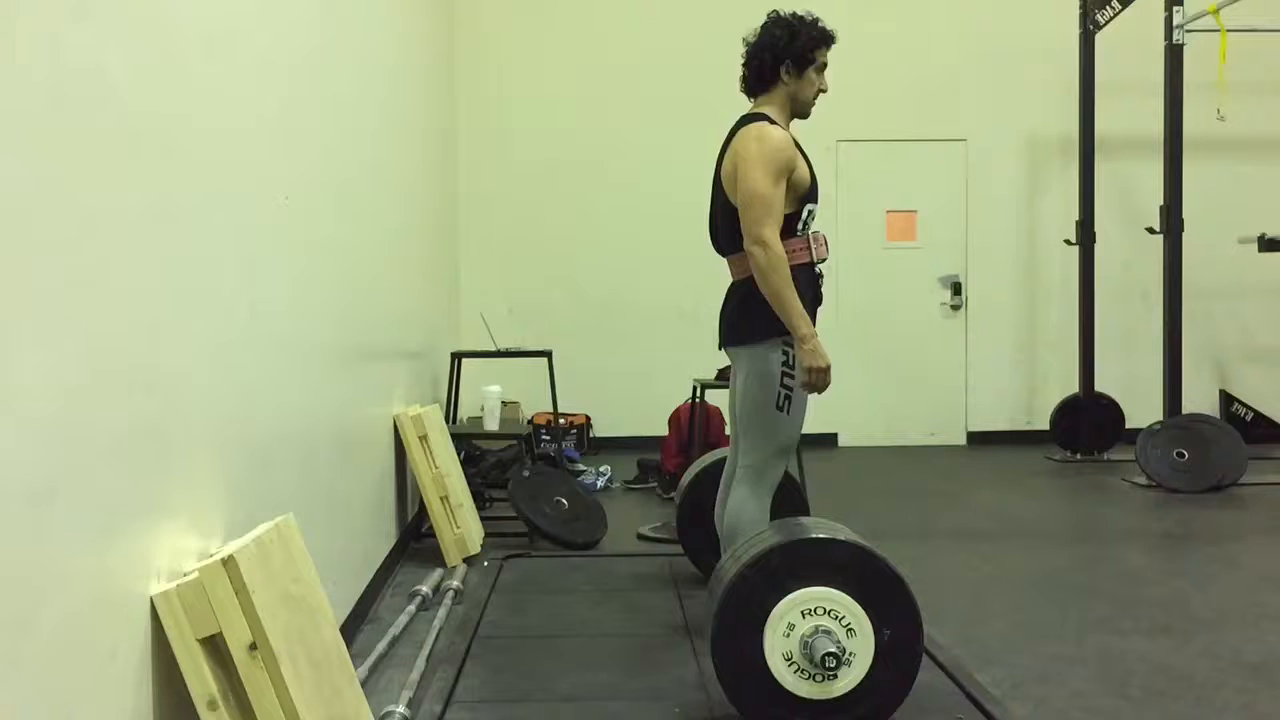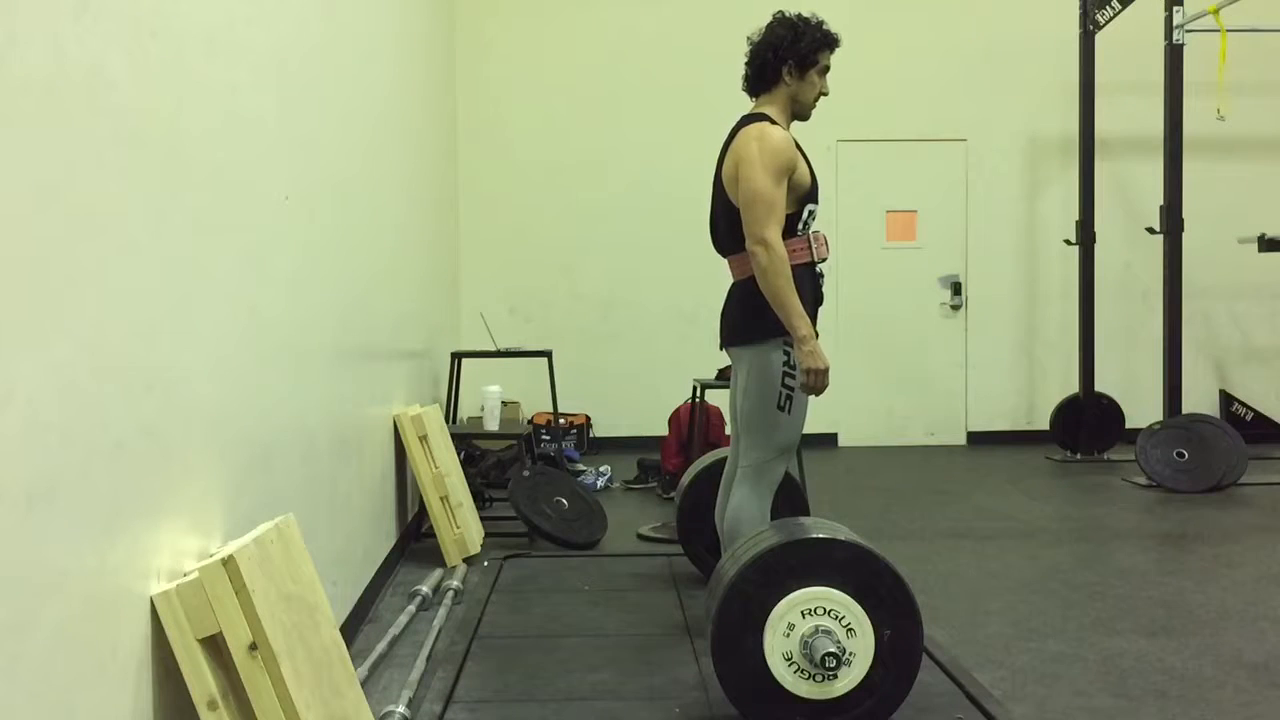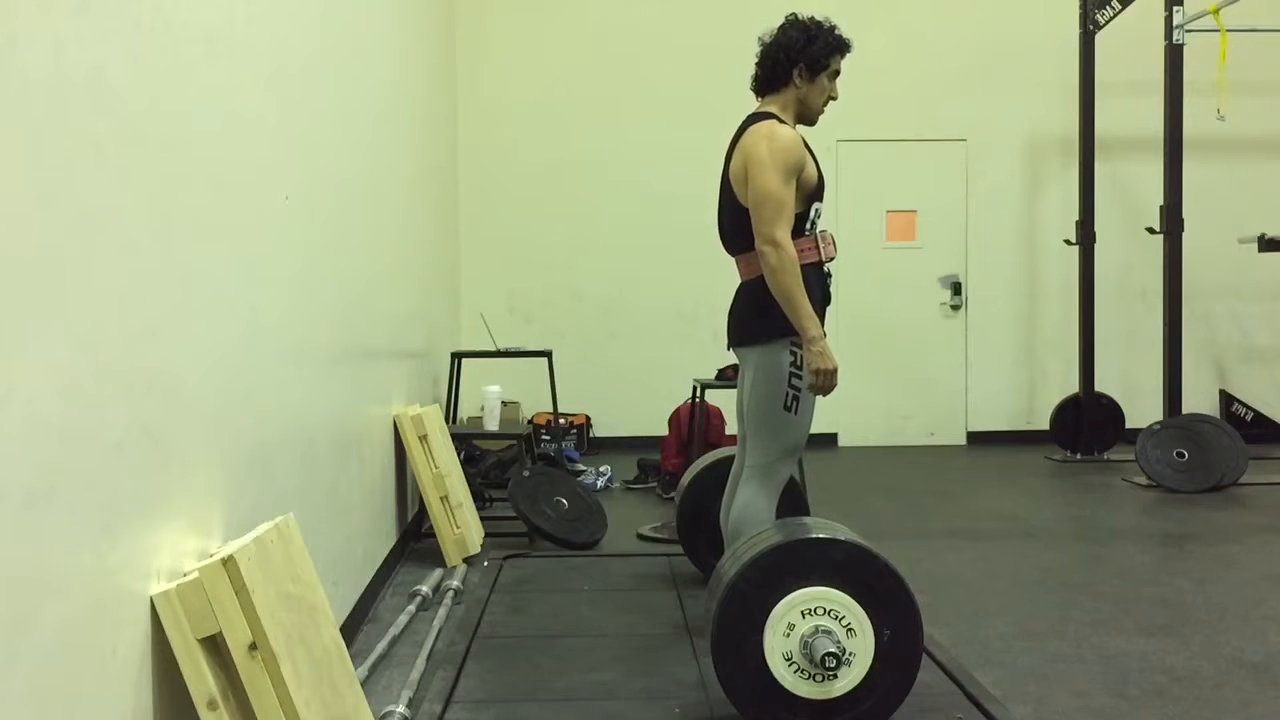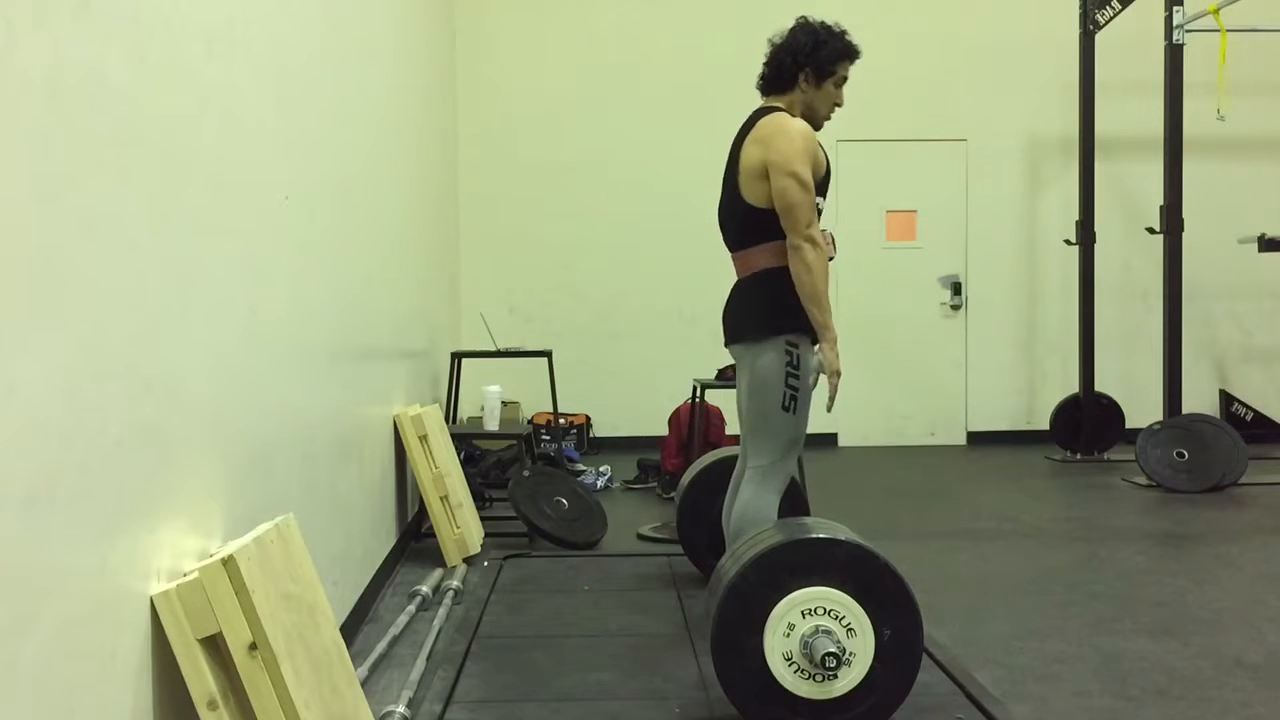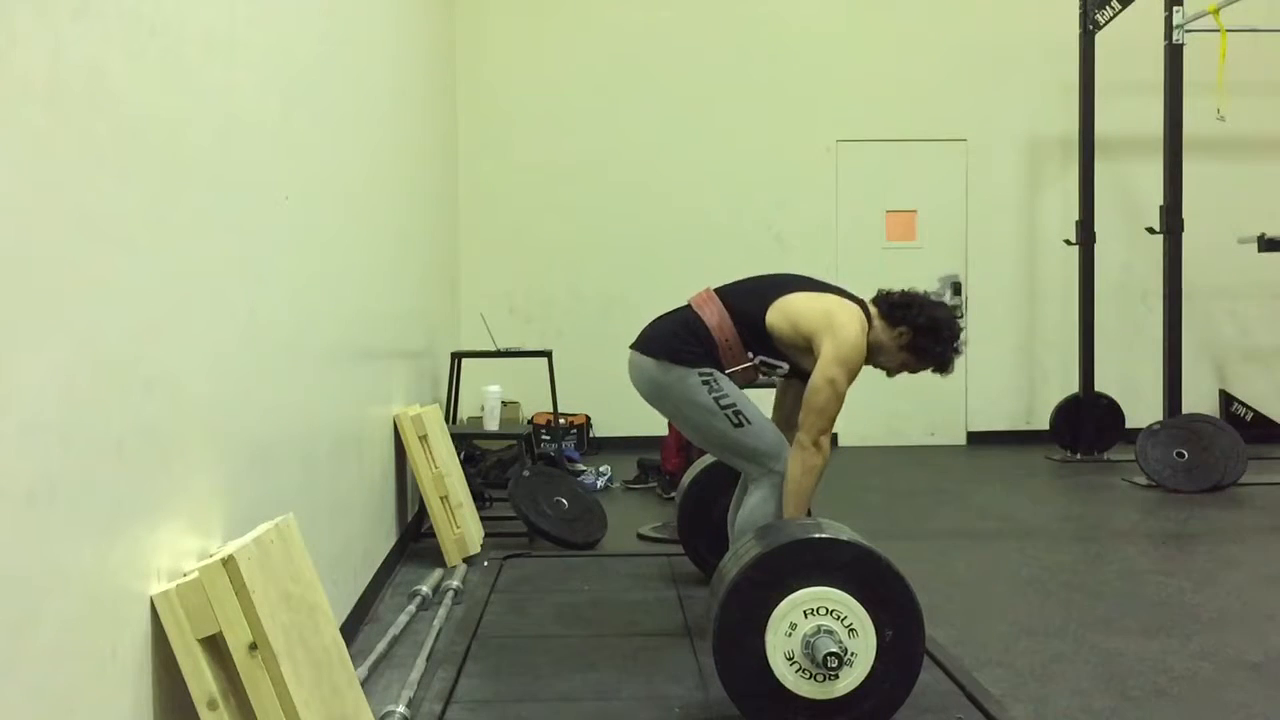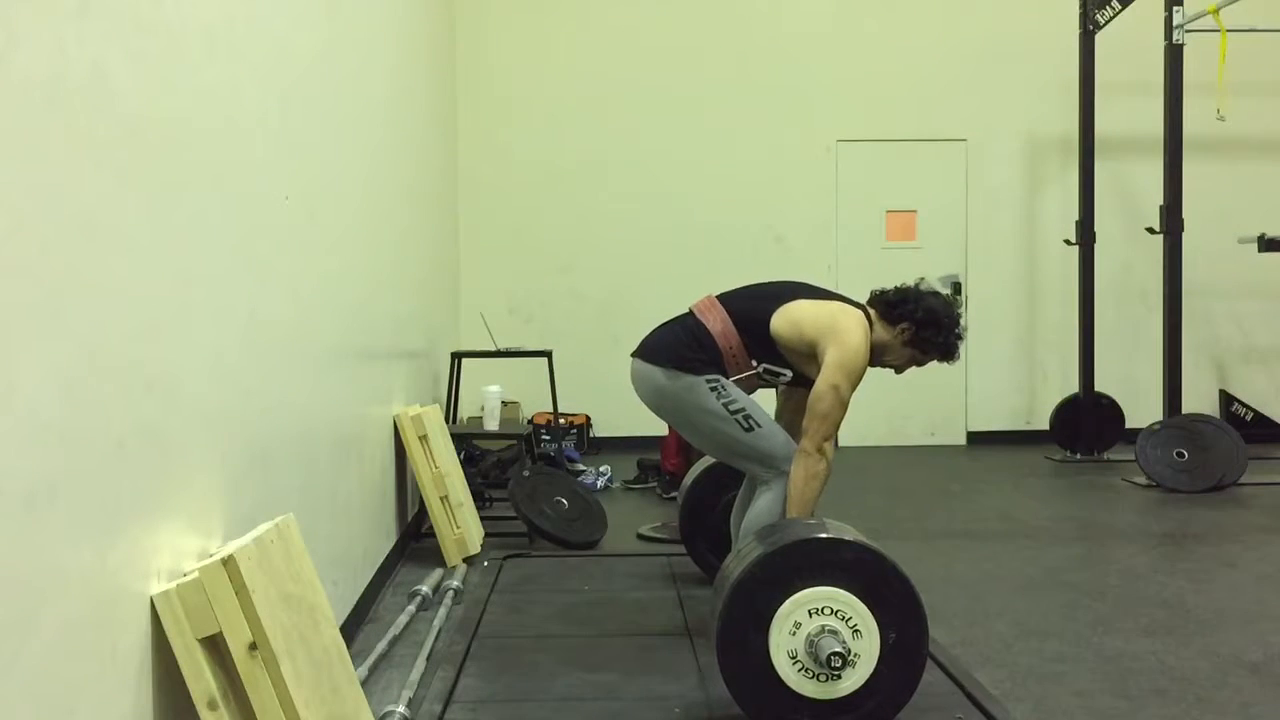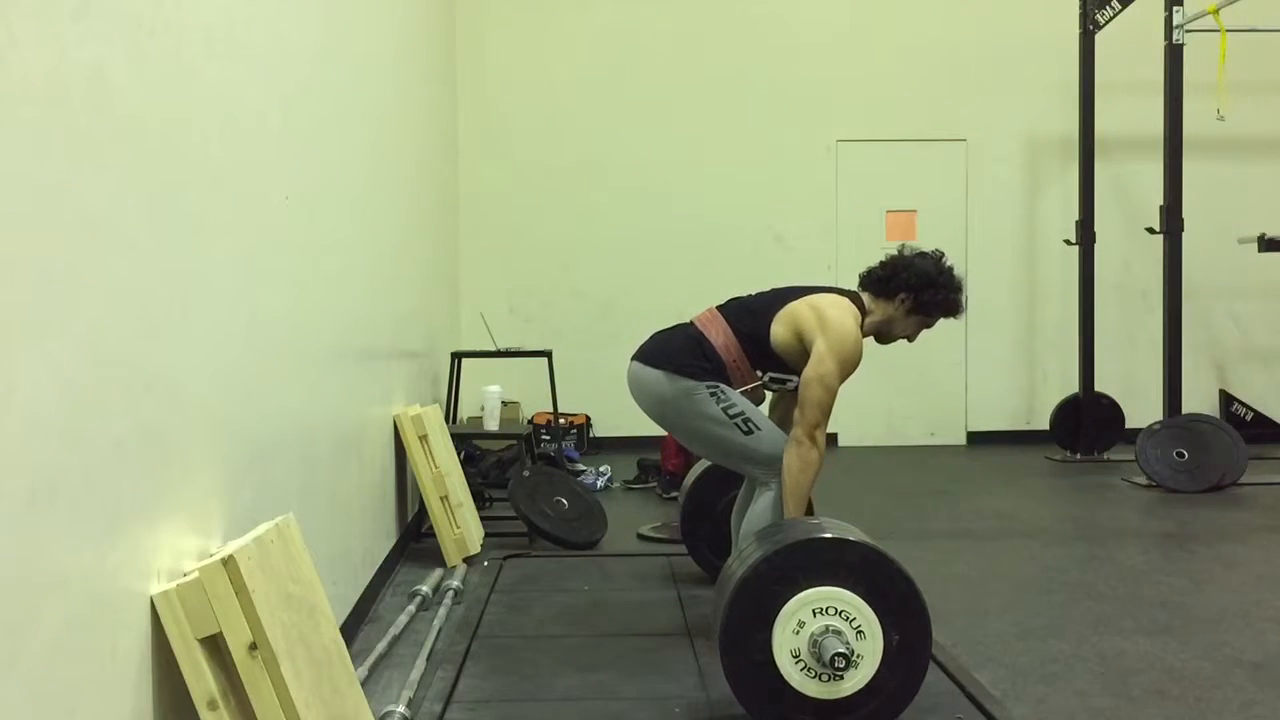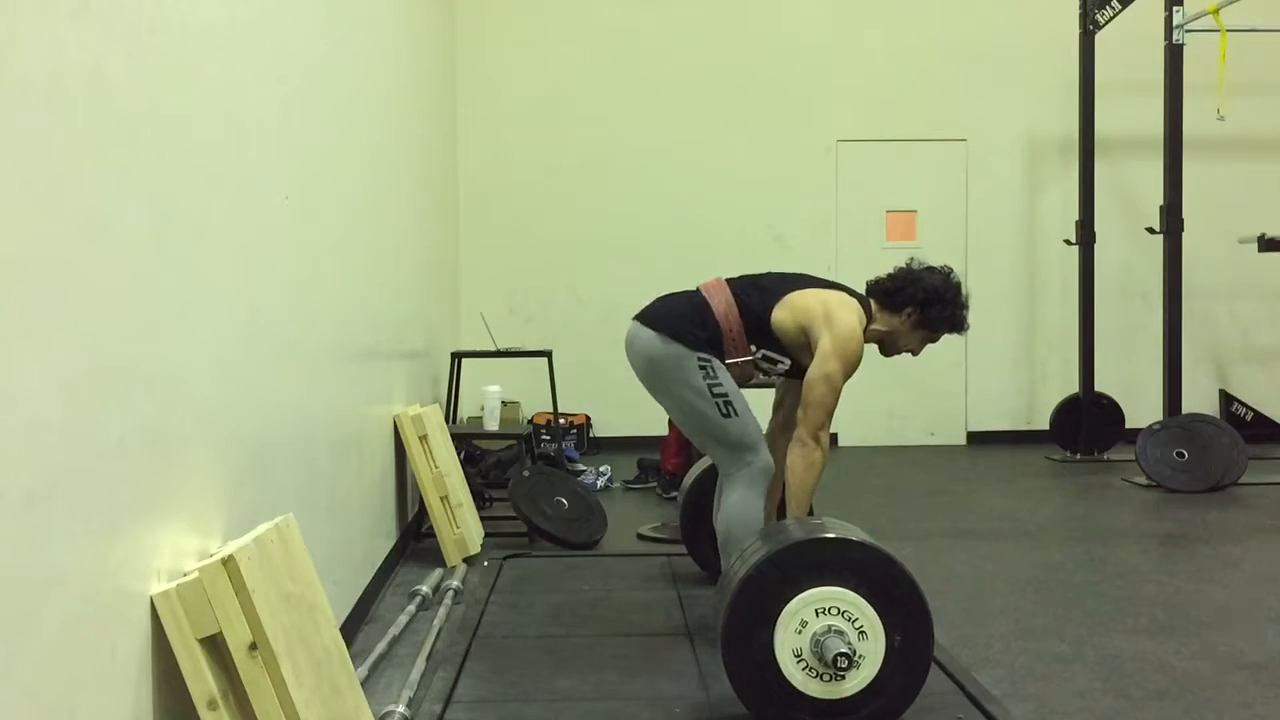
dt=0.7s
person 1, frame 1
left shoulder: (755, 136)
right shoulder: (767, 140)
right elbow: (763, 246)
right wrist: (806, 337)
left hip: (759, 320)
right hip: (771, 324)
left knee: (746, 469)
right knee: (761, 472)
person 1, frame 2
left shoulder: (754, 137)
right shoulder: (768, 141)
right elbow: (765, 247)
right wrist: (805, 337)
left hip: (760, 320)
right hip: (773, 324)
left knee: (746, 469)
right knee: (763, 471)
person 1, frame 3
left shoulder: (758, 134)
right shoulder: (776, 139)
right elbow: (774, 247)
right wrist: (813, 339)
left hip: (764, 319)
right hip: (779, 323)
left knee: (752, 469)
right knee: (767, 473)
person 1, frame 4
left shoulder: (759, 132)
right shoulder: (789, 133)
right elbow: (803, 243)
left wrist: (813, 334)
right wrist: (828, 339)
left hip: (756, 315)
right hip: (775, 321)
left knee: (757, 464)
right knee: (770, 468)
person 1, frame 5
left shoulder: (834, 318)
right shoulder: (848, 337)
left elbow: (789, 427)
right elbow: (811, 443)
left hip: (664, 354)
right hip: (675, 361)
left knee: (765, 464)
right knee: (772, 467)
person 1, frame 6
left shoulder: (836, 324)
right shoulder: (850, 342)
left elbow: (791, 432)
right elbow: (815, 449)
left hip: (665, 360)
right hip: (678, 368)
left knee: (771, 465)
right knee: (781, 469)
person 1, frame 7
left shoulder: (833, 312)
right shoulder: (843, 332)
left elbow: (786, 417)
right elbow: (807, 436)
left hip: (661, 365)
right hip: (676, 377)
left knee: (771, 465)
right knee: (779, 471)
person 1, frame 8
left shoulder: (835, 316)
right shoulder: (845, 331)
left elbow: (786, 424)
right elbow: (810, 437)
left wrist: (765, 515)
left hip: (660, 335)
right hip: (670, 341)
left knee: (744, 464)
right knee: (748, 466)
